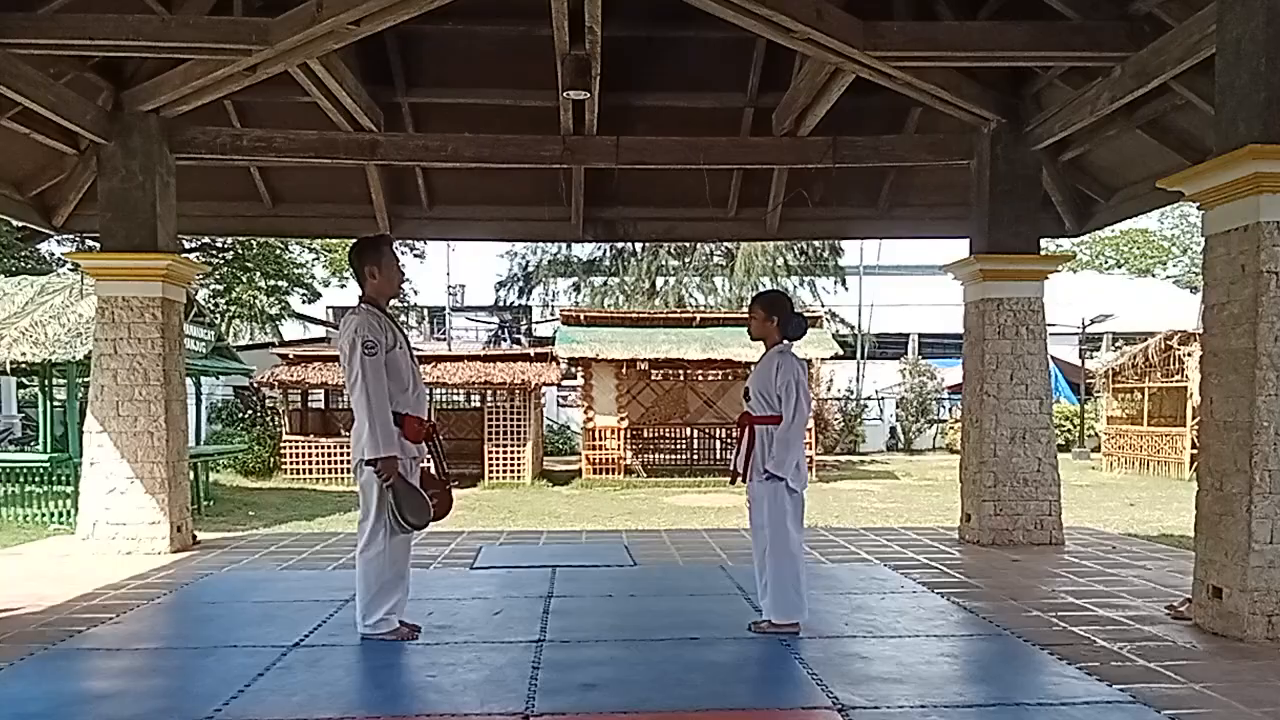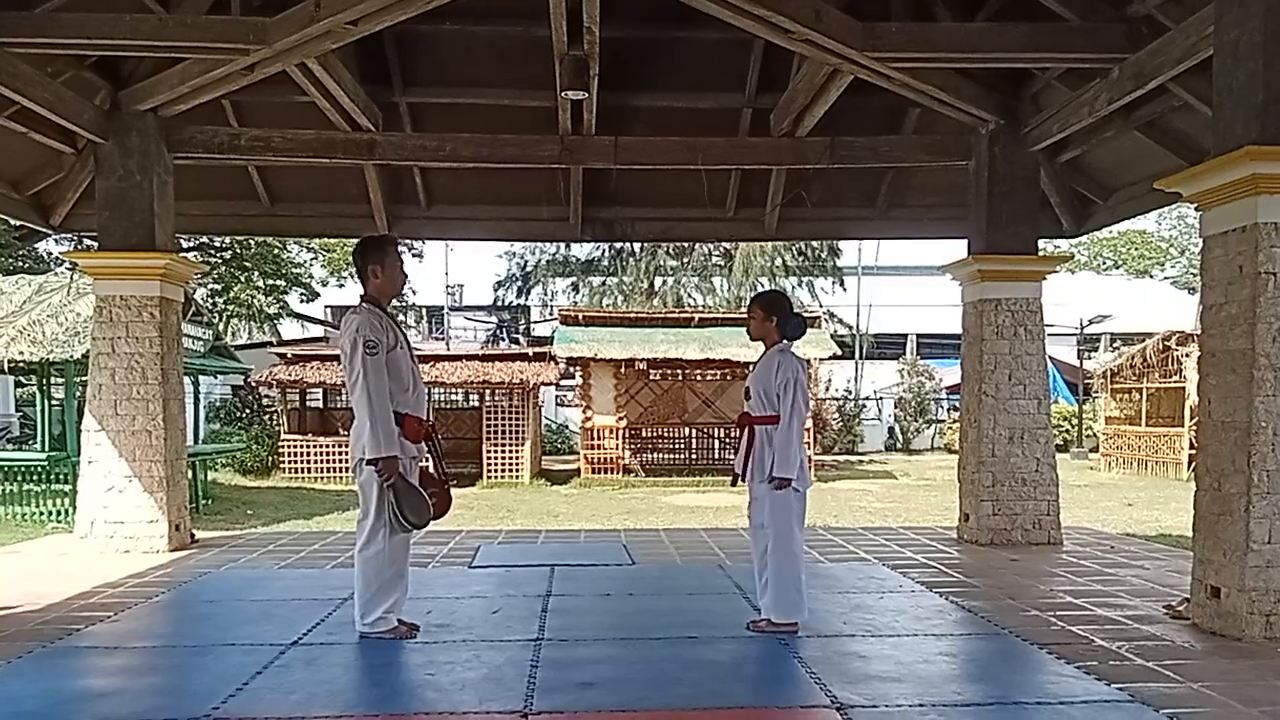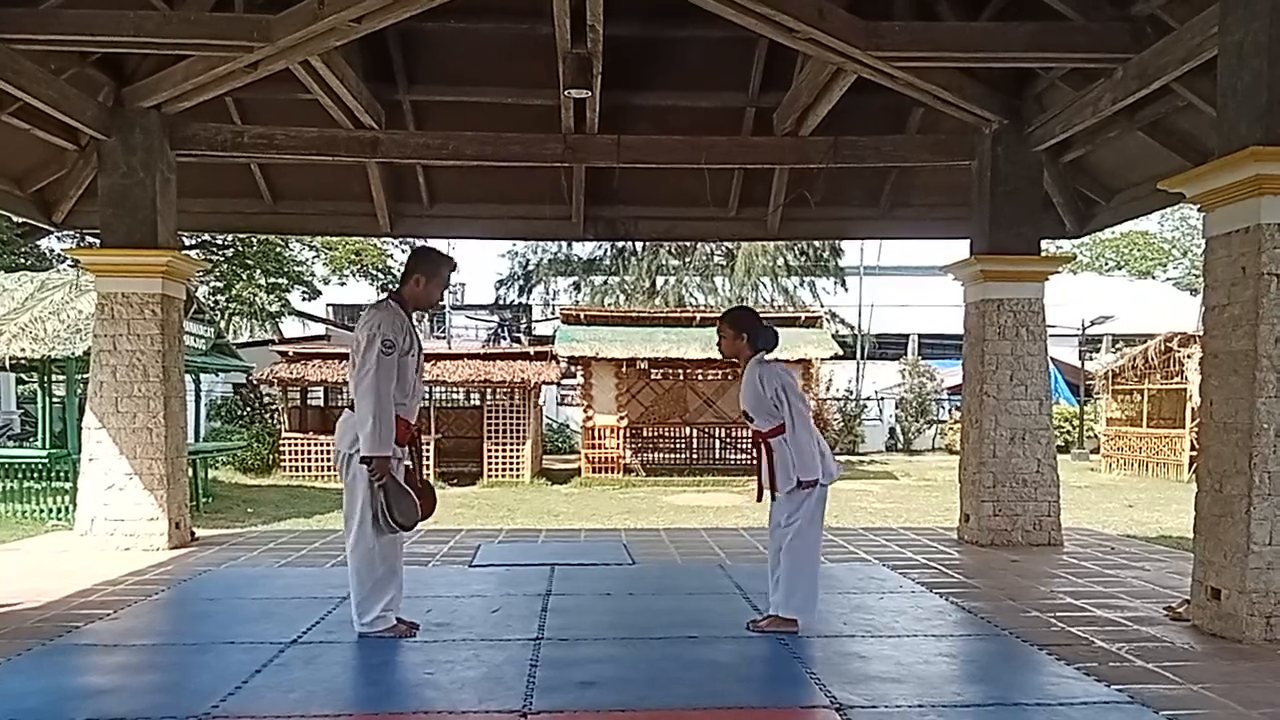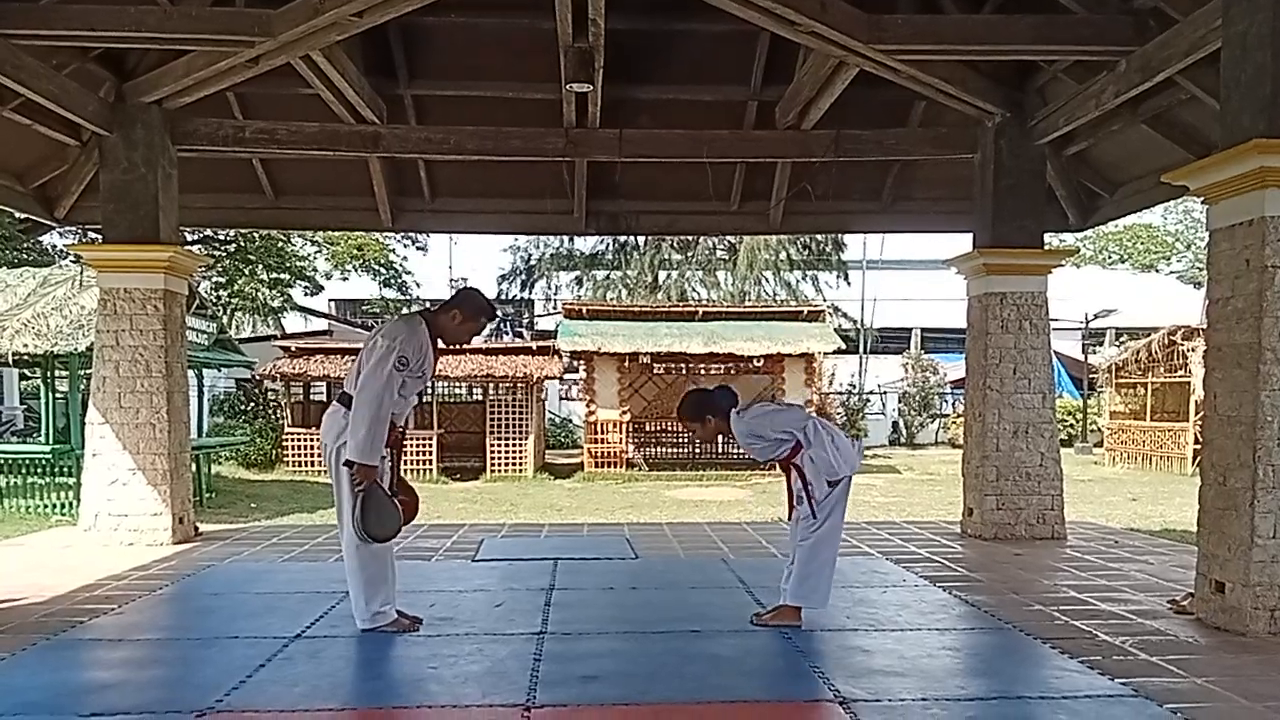
dt=0.4s
person 1, frame 1
left shoulder: (383, 322)
right shoulder: (363, 326)
right elbow: (369, 395)
right wrist: (385, 454)
left hip: (399, 442)
right hip: (383, 444)
left knee: (395, 533)
right knee: (381, 532)
left ankle: (386, 615)
right ankle: (375, 621)
person 1, frame 2
left shoulder: (383, 321)
right shoulder: (364, 325)
right elbow: (369, 394)
right wrist: (385, 453)
left hip: (399, 441)
right hip: (383, 443)
left knee: (395, 533)
right knee: (380, 532)
left ankle: (385, 614)
right ankle: (374, 621)
person 1, frame 3
left shoulder: (400, 321)
right shoulder: (384, 322)
right elbow: (372, 390)
left wrist: (393, 449)
right wrist: (378, 453)
left hip: (387, 440)
right hip: (369, 440)
left knee: (387, 530)
right knee: (369, 530)
left ankle: (382, 611)
right ankle: (373, 619)
person 1, frame 4
left shoulder: (421, 337)
right shoulder: (406, 337)
right elbow: (372, 398)
left wrist: (376, 454)
right wrist: (365, 458)
left hip: (368, 434)
right hip: (353, 432)
left ankle: (382, 607)
right ankle: (375, 614)
person 2, frame 1
left shoulder: (787, 364)
right shoulder: (770, 361)
left elbow: (795, 419)
left wrist: (777, 466)
right wrist: (750, 464)
left hip: (776, 464)
right hip: (762, 463)
left knee: (780, 537)
right knee: (767, 537)
left ankle: (786, 616)
right ankle: (779, 612)
person 2, frame 2
left shoulder: (786, 363)
right shoulder: (769, 360)
left elbow: (792, 419)
left wrist: (784, 470)
left hip: (778, 465)
right hip: (763, 464)
left knee: (781, 537)
right knee: (764, 535)
left ankle: (785, 615)
right ankle: (776, 611)
person 2, frame 3
left shoulder: (765, 372)
right shoulder: (754, 371)
left elbow: (798, 417)
left wrist: (805, 472)
left hip: (800, 466)
right hip: (785, 466)
left knee: (796, 537)
right knee: (782, 537)
left ankle: (789, 615)
right ankle: (783, 609)
person 2, frame 4
left shoulder: (746, 426)
right shoulder: (740, 423)
left elbow: (799, 421)
right elbow: (790, 416)
left hip: (828, 461)
right hip: (811, 467)
left knee: (812, 534)
right knee: (803, 534)
left ankle: (792, 609)
right ankle: (790, 603)
